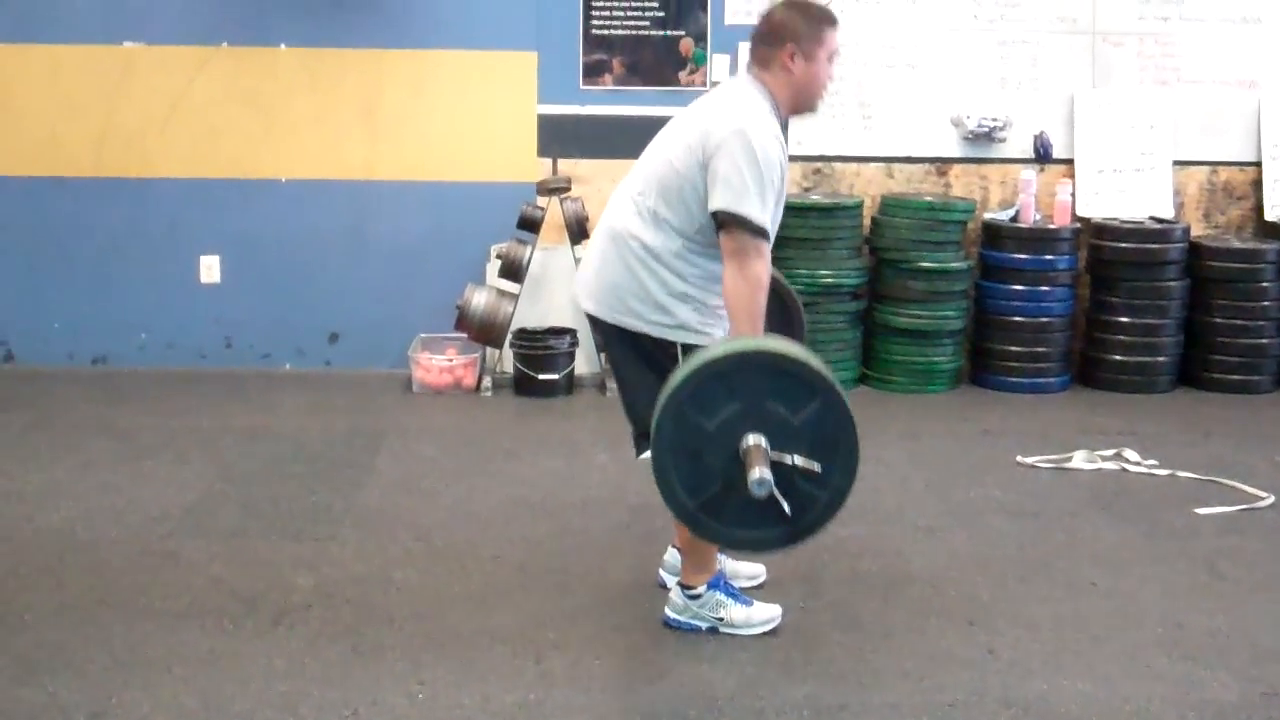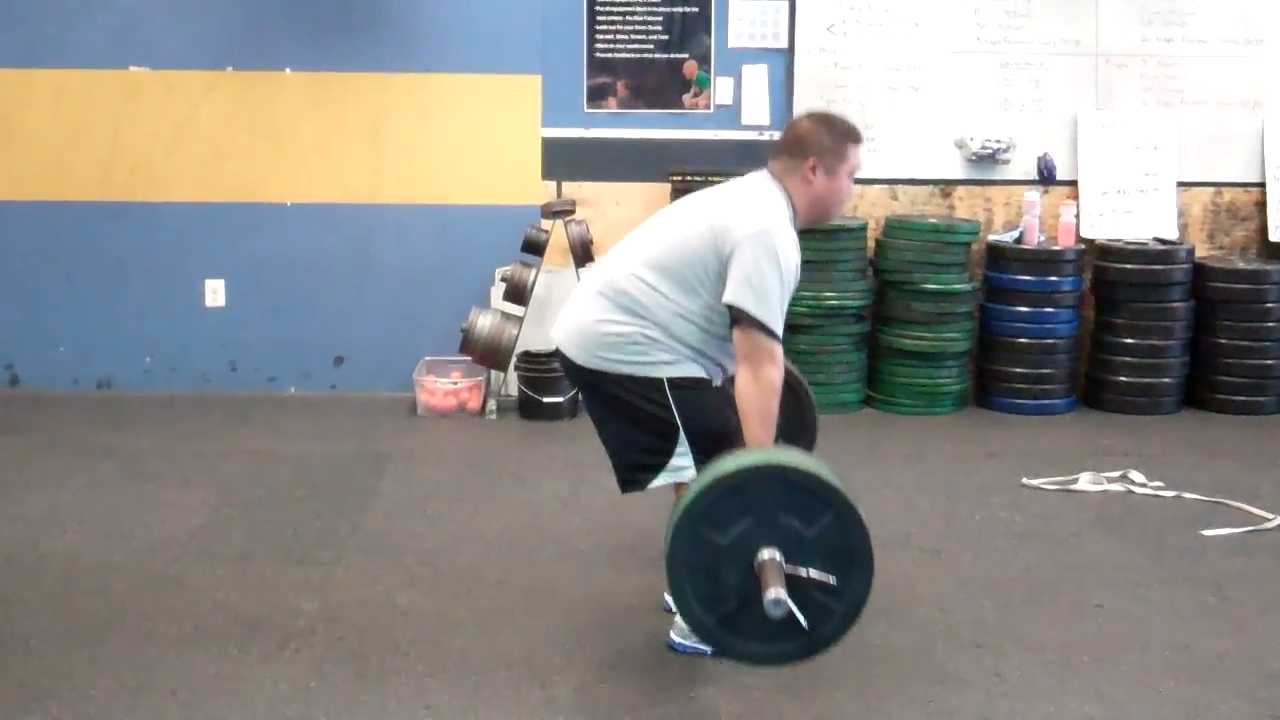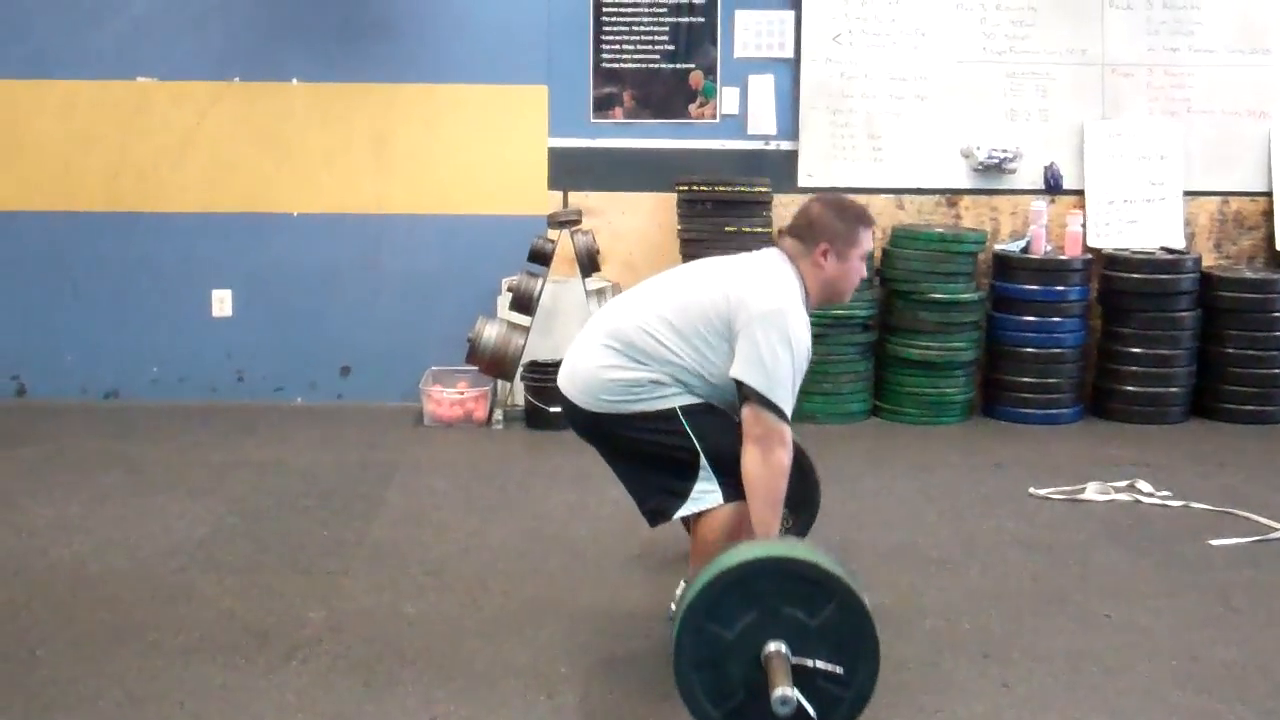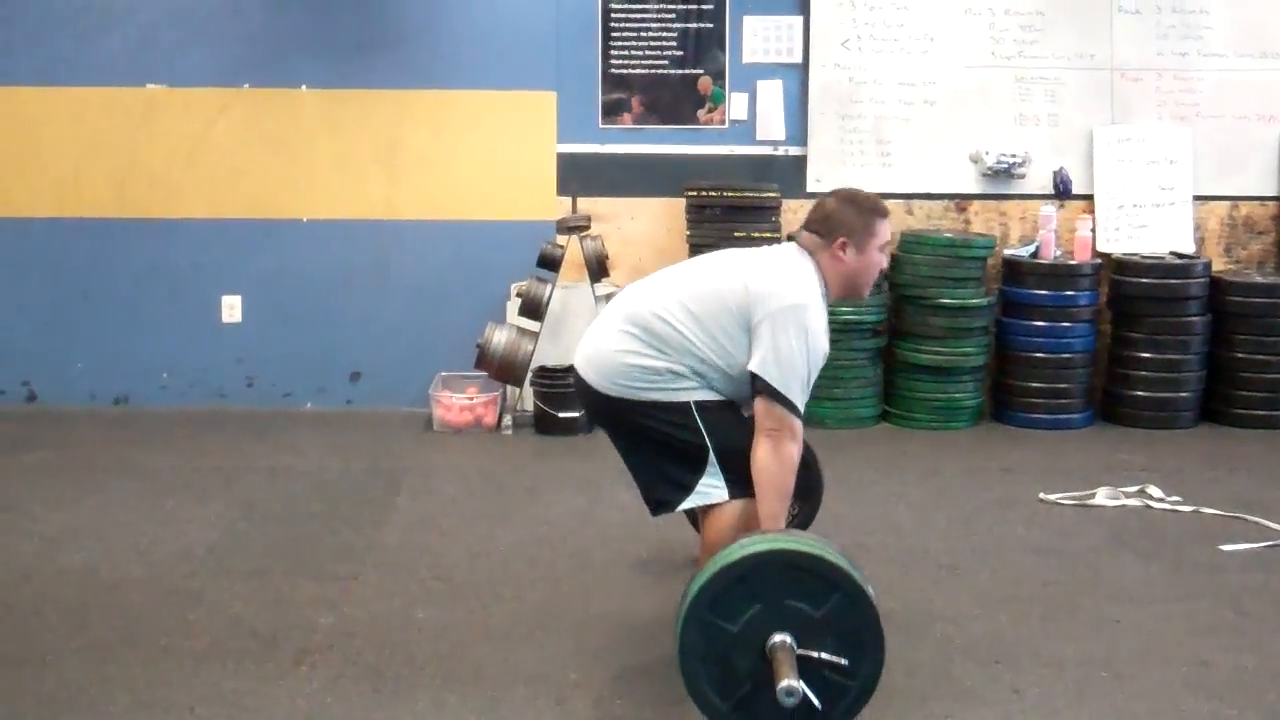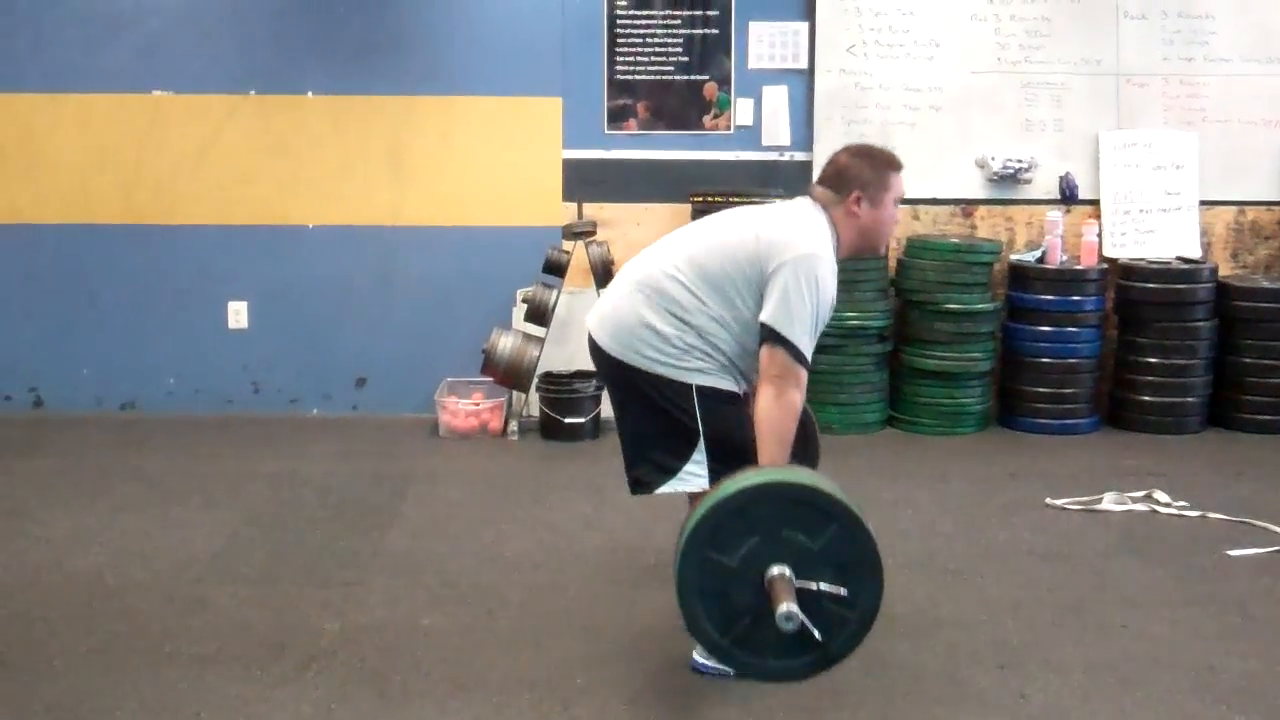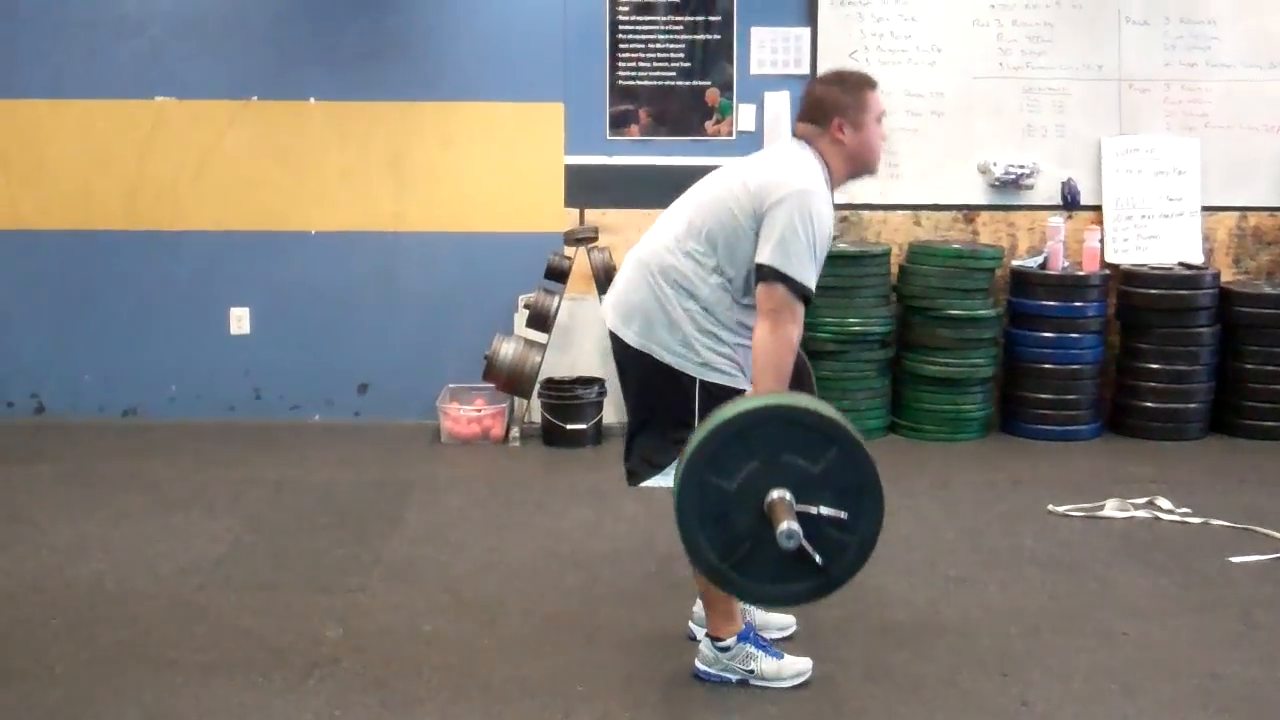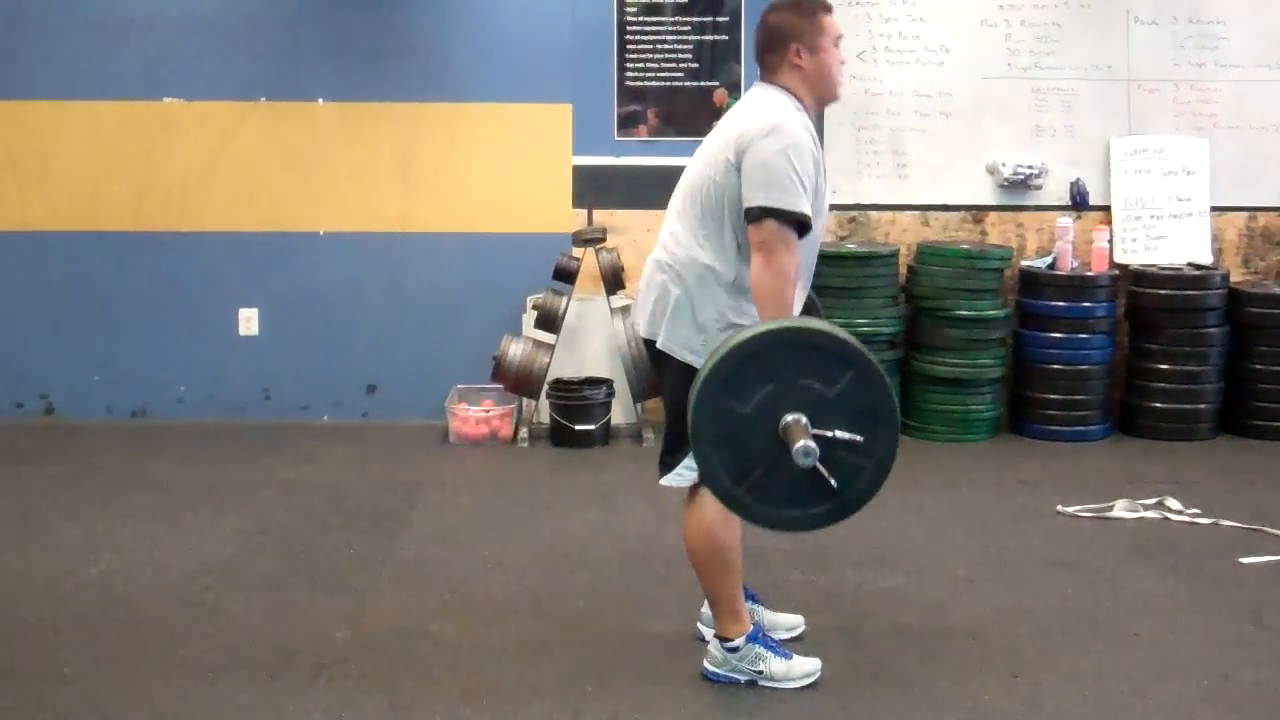
dt=0.2s
person 1, frame 1
left shoulder: (737, 104)
right shoulder: (751, 131)
left elbow: (735, 249)
right elbow: (745, 262)
left hip: (638, 282)
right hip: (649, 296)
left ankle: (689, 552)
right ankle: (696, 592)
person 1, frame 2
left shoulder: (756, 200)
right shoulder: (769, 233)
left elbow: (748, 348)
right elbow: (759, 363)
left hip: (609, 331)
right hip: (619, 346)
left knee: (709, 461)
person 1, frame 3
left shoulder: (767, 274)
right shoulder: (778, 309)
right elbow: (767, 444)
left hip: (605, 371)
right hip: (615, 387)
left knee: (722, 470)
right knee: (736, 488)
person 1, frame 4
left shoulder: (784, 269)
right shoulder: (798, 308)
right elbow: (778, 438)
left hip: (620, 355)
right hip: (631, 373)
left knee: (733, 470)
right knee: (741, 486)
person 1, frame 5
left shoulder: (796, 229)
right shoulder: (809, 255)
left elbow: (770, 371)
right elbow: (782, 383)
left hip: (636, 328)
right hip: (651, 343)
left knee: (728, 474)
right knee: (731, 484)
person 1, frame 6
left shoulder: (791, 169)
right shoulder: (803, 193)
left elbow: (768, 308)
right elbow: (778, 317)
left hip: (662, 314)
right hip: (671, 327)
left ankle: (721, 606)
right ankle: (725, 644)
person 1, frame 7
left shoulder: (769, 114)
right shoulder: (783, 130)
right elbow: (773, 251)
left hip: (700, 312)
right hip: (701, 321)
left ankle: (729, 604)
right ankle: (733, 644)
